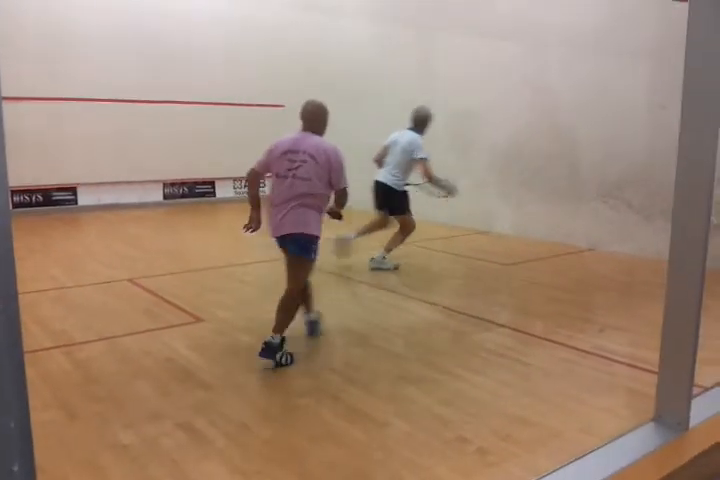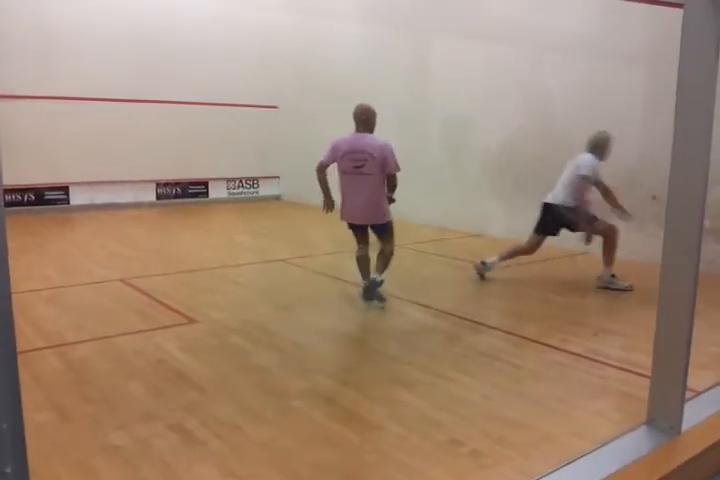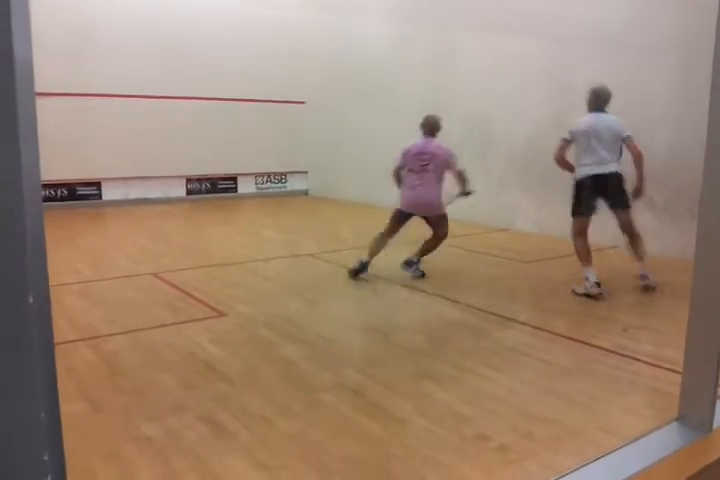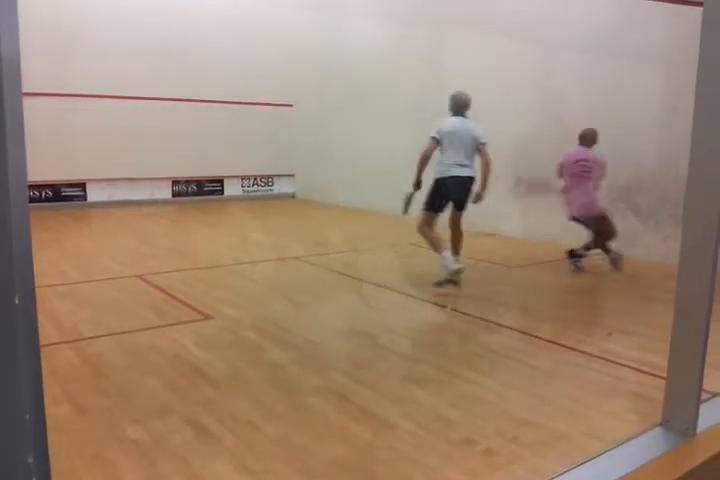
dt=0.7s
person 1, frame 1
left shoulder: (279, 146)
right shoulder: (330, 151)
left elbow: (252, 176)
right elbow: (340, 194)
left wrist: (255, 212)
right wrist: (337, 208)
left hip: (279, 223)
right hip: (306, 224)
left knee: (298, 275)
right knee: (296, 283)
left ankle: (311, 319)
right ankle: (274, 341)
person 1, frame 2
left shoulder: (339, 144)
right shoulder: (383, 147)
left elbow: (320, 169)
right elbow: (392, 179)
left wrist: (327, 196)
right wrist: (390, 194)
left hip: (351, 209)
right hip: (377, 209)
left knee: (362, 246)
right knee: (388, 245)
left ankle: (368, 285)
right ankle: (375, 280)
person 1, frame 3
left shoulder: (409, 149)
right shoulder: (445, 151)
left elbow: (396, 172)
right elbow: (459, 174)
left wrist: (404, 188)
right wrist: (464, 188)
left hip: (409, 200)
right hip: (432, 203)
left knee: (388, 232)
right knee: (441, 233)
left ankle: (364, 263)
right ankle: (413, 261)
person 1, frame 4
left shoulder: (566, 158)
right shoulder: (599, 162)
left elbow: (561, 175)
left hip: (574, 207)
right hip: (590, 207)
right knee: (609, 233)
left ankle: (610, 254)
right ankle: (579, 252)
person 2, frame 1
left shoulder: (396, 135)
right shoulder: (417, 142)
left elbow: (378, 159)
right elbow: (427, 175)
right wrist: (444, 186)
left hip: (381, 183)
right hip: (394, 188)
left knee: (383, 222)
right knee: (408, 226)
left ankle: (348, 238)
right ankle: (380, 258)
person 2, frame 2
left shoulder: (586, 162)
right shoulder: (590, 162)
left elbow: (604, 190)
right elbow: (580, 194)
left wrist: (619, 208)
right wrist: (587, 225)
left hip: (553, 205)
right hip: (562, 208)
left knee: (530, 246)
right knee: (610, 231)
left ankle: (489, 264)
right ankle: (607, 277)
person 2, frame 3
left shoulder: (579, 124)
right shoulder: (617, 123)
left elbow: (559, 157)
right elbow: (637, 153)
left wrist: (575, 170)
right wrist: (640, 183)
left hip: (586, 180)
right hip: (612, 177)
left knee: (578, 234)
right knee: (629, 229)
left ankle: (591, 282)
right ankle: (644, 275)
person 2, frame 4
left shoulder: (444, 126)
right shoulder: (474, 129)
left elbow: (427, 153)
right elbow: (486, 160)
left wrist: (418, 177)
right wrist: (482, 188)
left hip: (446, 179)
right hip: (466, 179)
left knee: (425, 226)
right knee: (455, 224)
left ankle: (449, 264)
right ankle: (452, 266)
